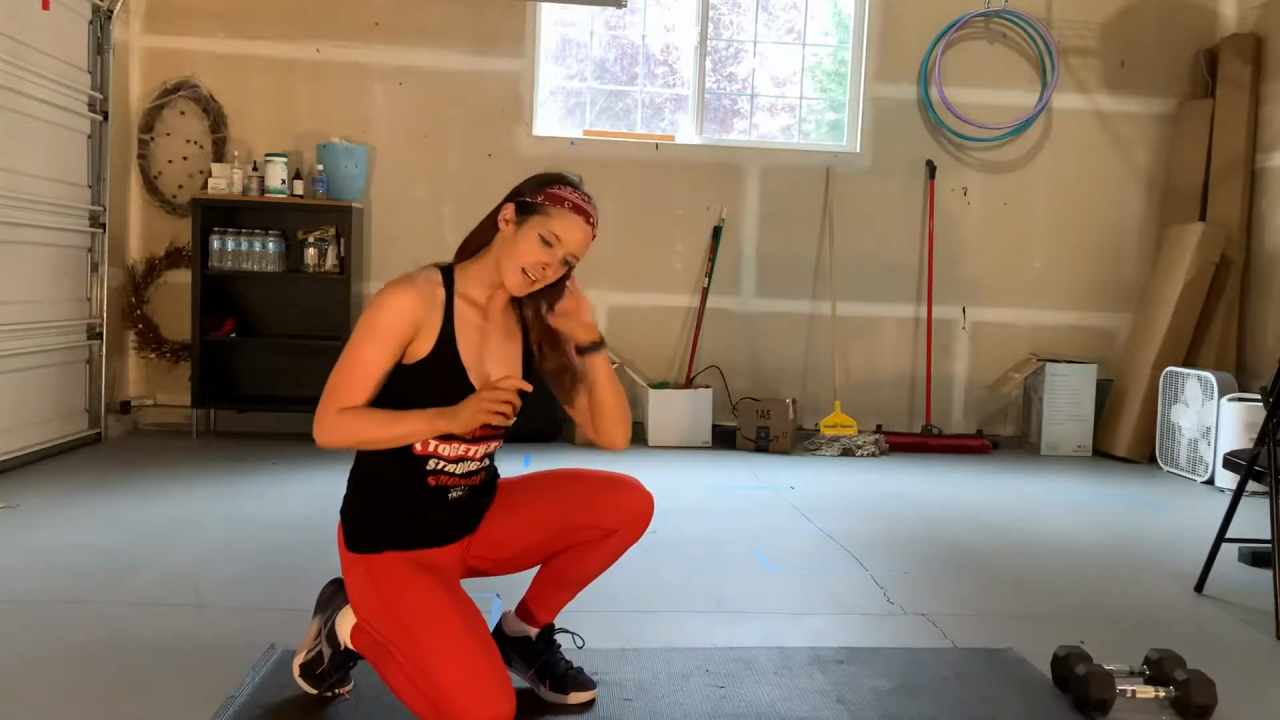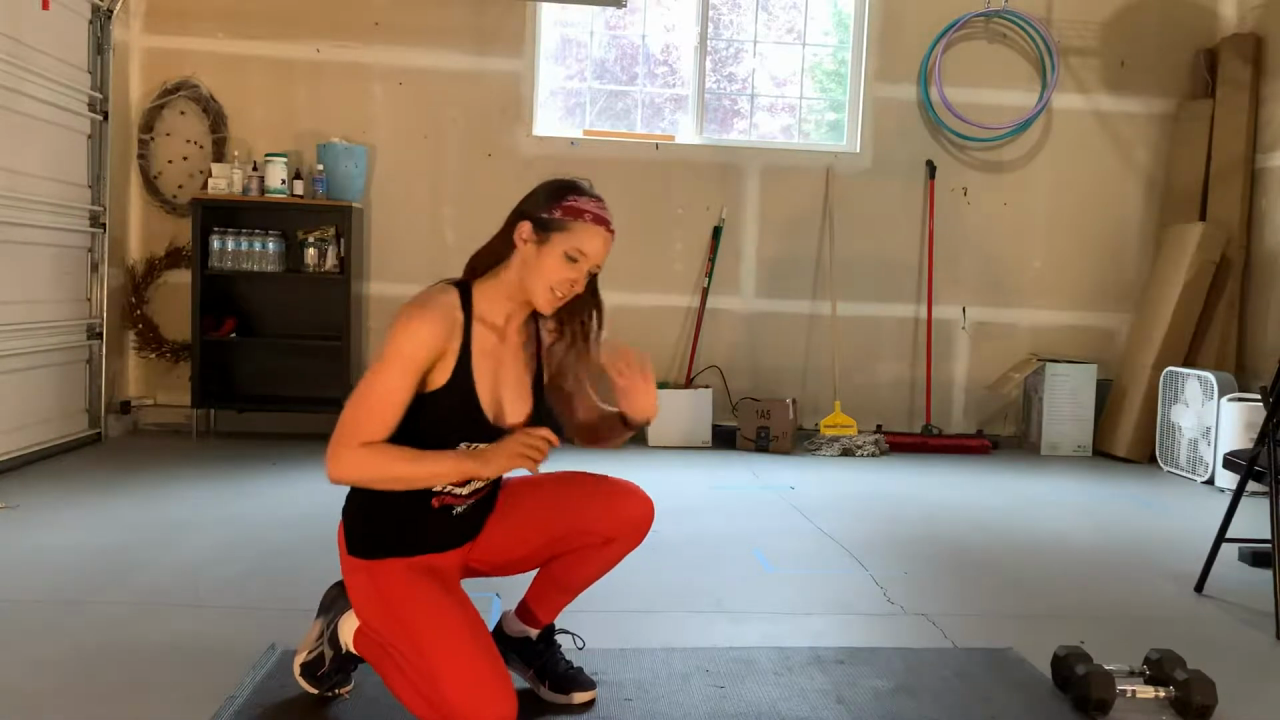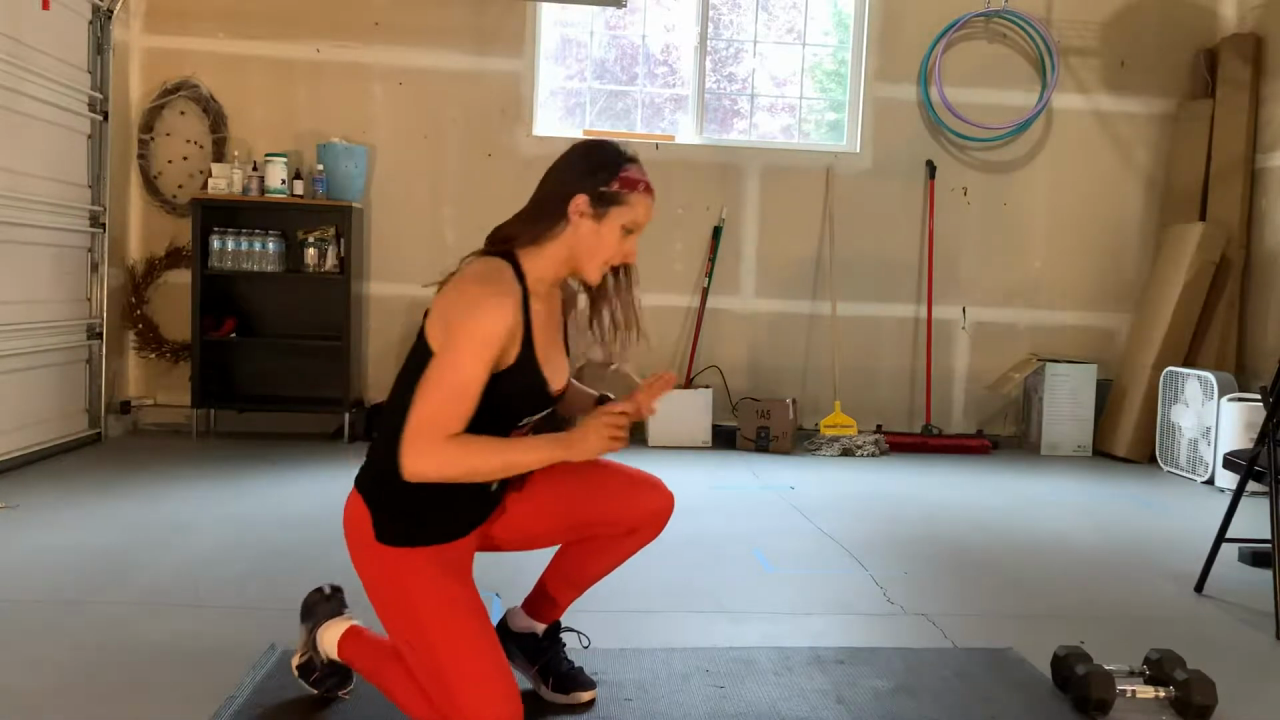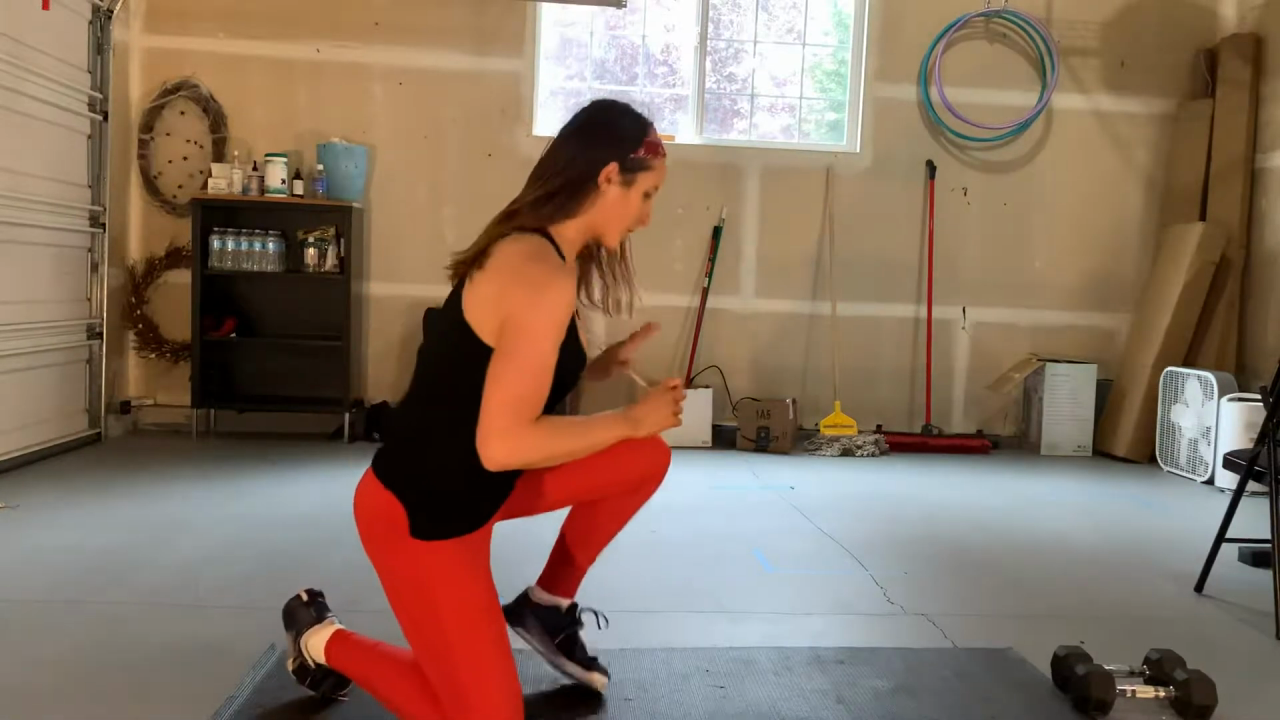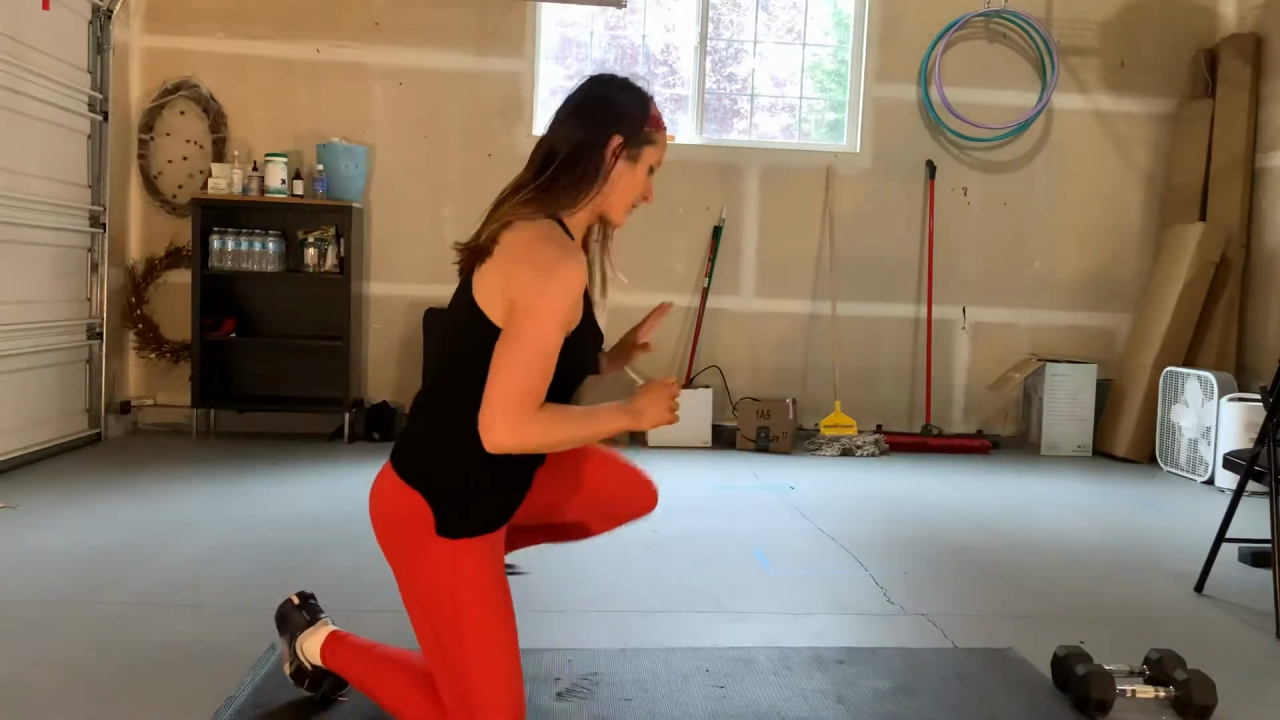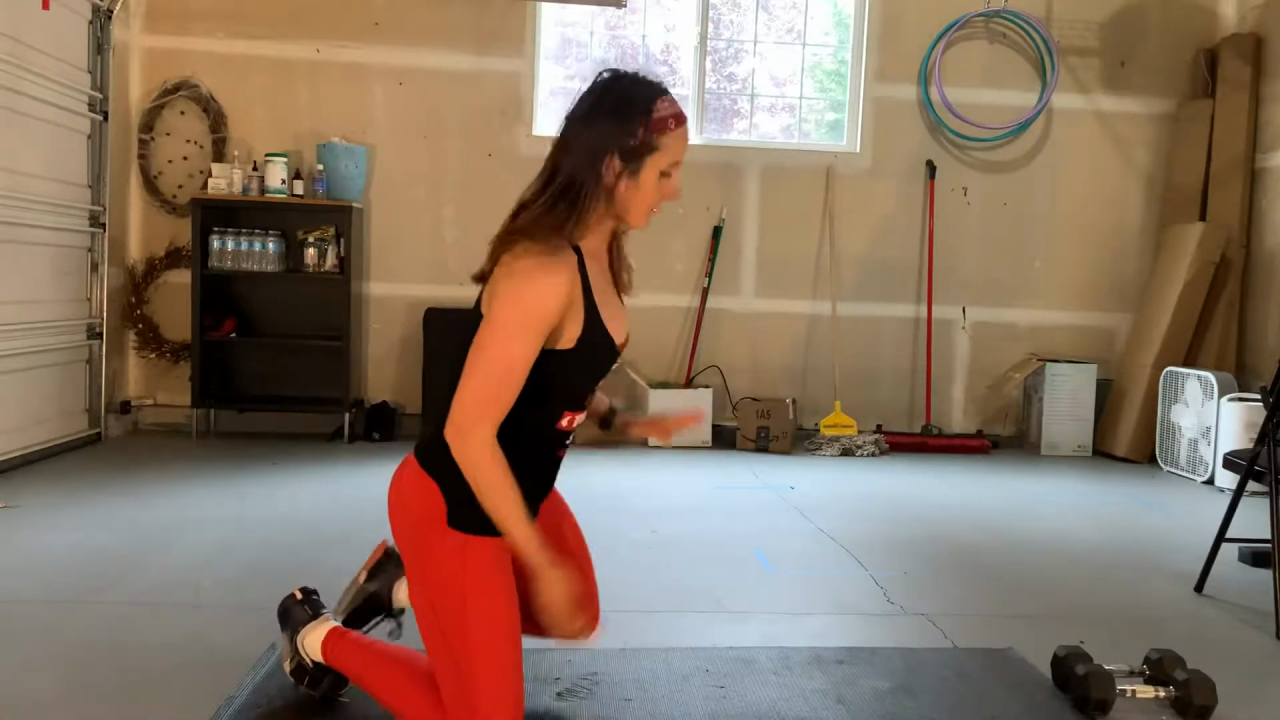
dt=0.2s
person 1, frame 1
left shoulder: (536, 324)
right shoulder: (414, 300)
left elbow: (612, 436)
right elbow: (331, 424)
left wrist: (590, 343)
right wrist: (453, 419)
left hip: (478, 519)
right hip: (391, 542)
left knee: (628, 504)
left ankle: (524, 632)
right ankle: (352, 628)
person 1, frame 2
left shoulder: (547, 334)
right shoulder: (432, 323)
left elbow: (582, 423)
right elbow: (344, 460)
left wrist: (630, 417)
right wrist: (481, 460)
left hip: (478, 522)
right hip: (393, 546)
left knee: (628, 510)
left ankle: (523, 634)
right ankle: (350, 632)
person 1, frame 3
left shoulder: (551, 292)
right shoulder: (491, 298)
right elbow: (422, 457)
left wrist: (603, 411)
right wrist: (567, 446)
left hip: (482, 502)
right hip: (405, 526)
left knee: (647, 504)
left ankle: (529, 630)
right ankle: (337, 636)
person 1, frame 4
left shoulder: (535, 251)
right shoulder: (543, 276)
right elbow: (506, 443)
left wrist: (593, 370)
right wrist: (628, 420)
left hip: (473, 481)
right hip: (419, 511)
left knee: (648, 460)
left ankle: (544, 607)
right ankle: (326, 641)
person 1, frame 5
left shoulder: (546, 235)
right shoulder: (549, 257)
right elbow: (504, 426)
left wrist: (611, 357)
right wrist: (627, 414)
left hip: (492, 479)
right hip: (440, 507)
left knee: (634, 496)
right ankle: (317, 639)
person 1, frame 6
left shoulder: (597, 251)
right shoulder: (544, 272)
right elbow: (468, 429)
left wrist: (617, 420)
right wrist: (543, 564)
left hip: (522, 487)
right hip: (453, 506)
left knee: (576, 616)
left ankle: (404, 582)
right ankle: (320, 635)
